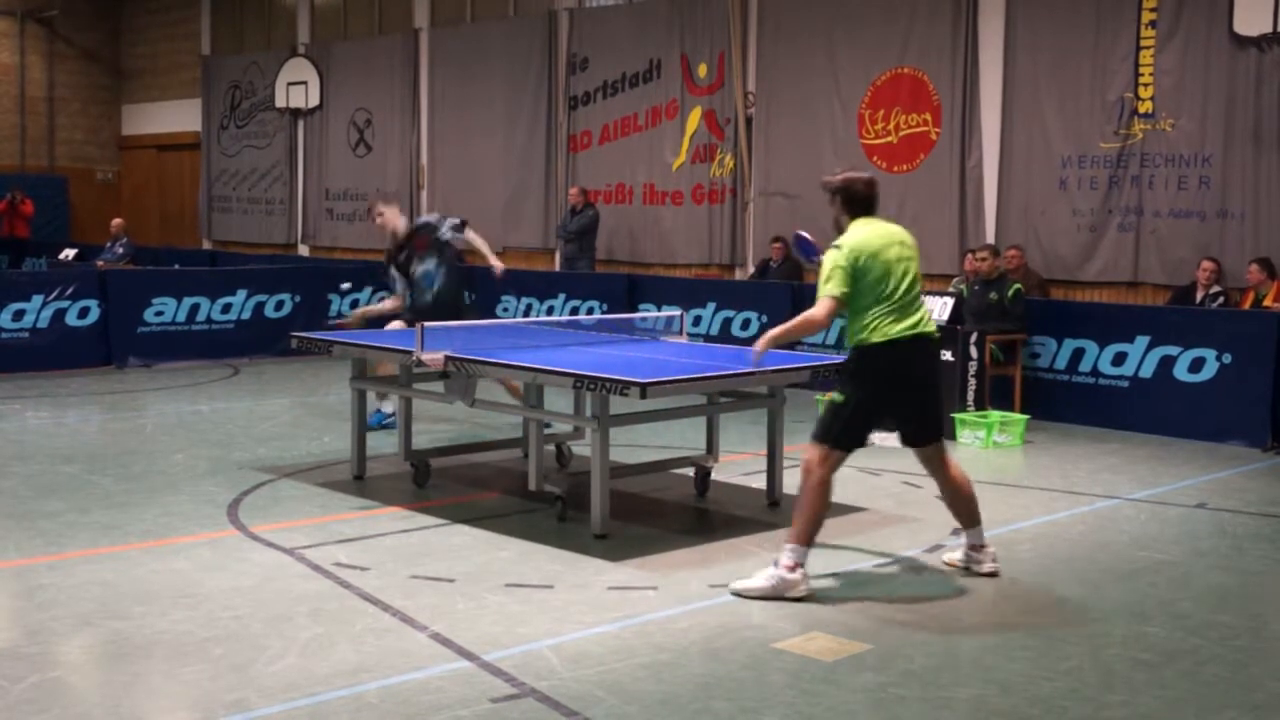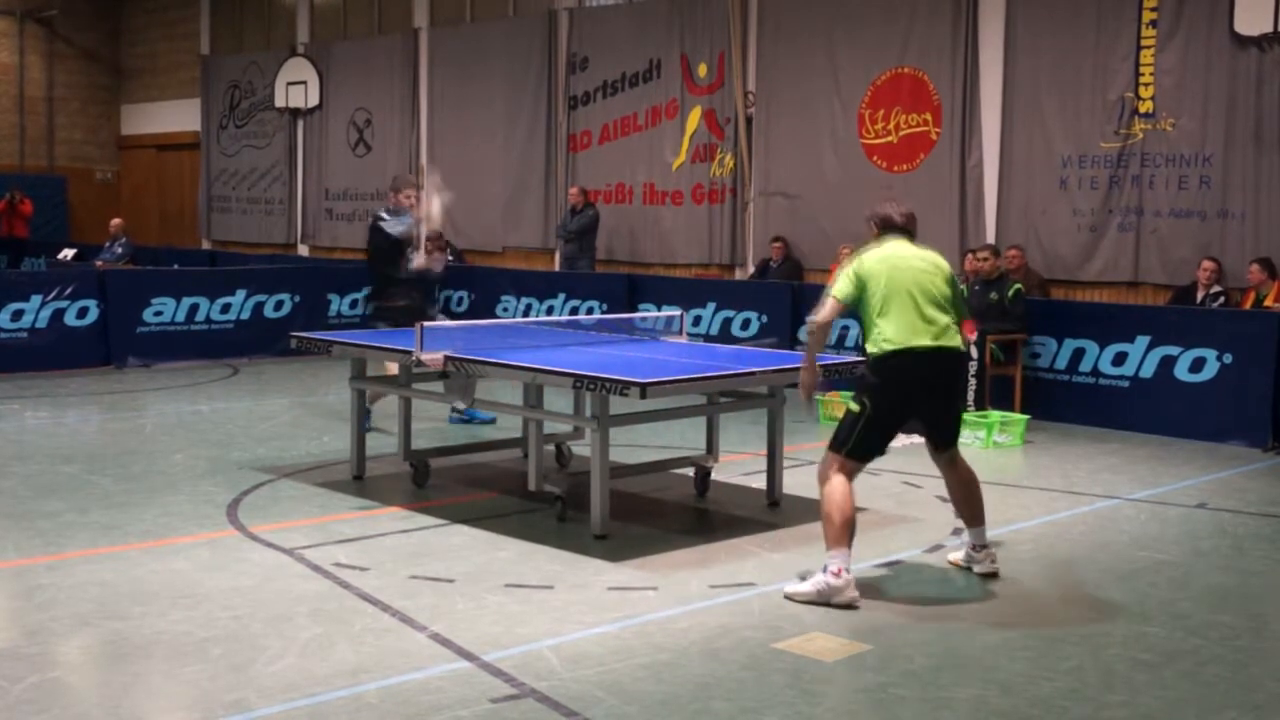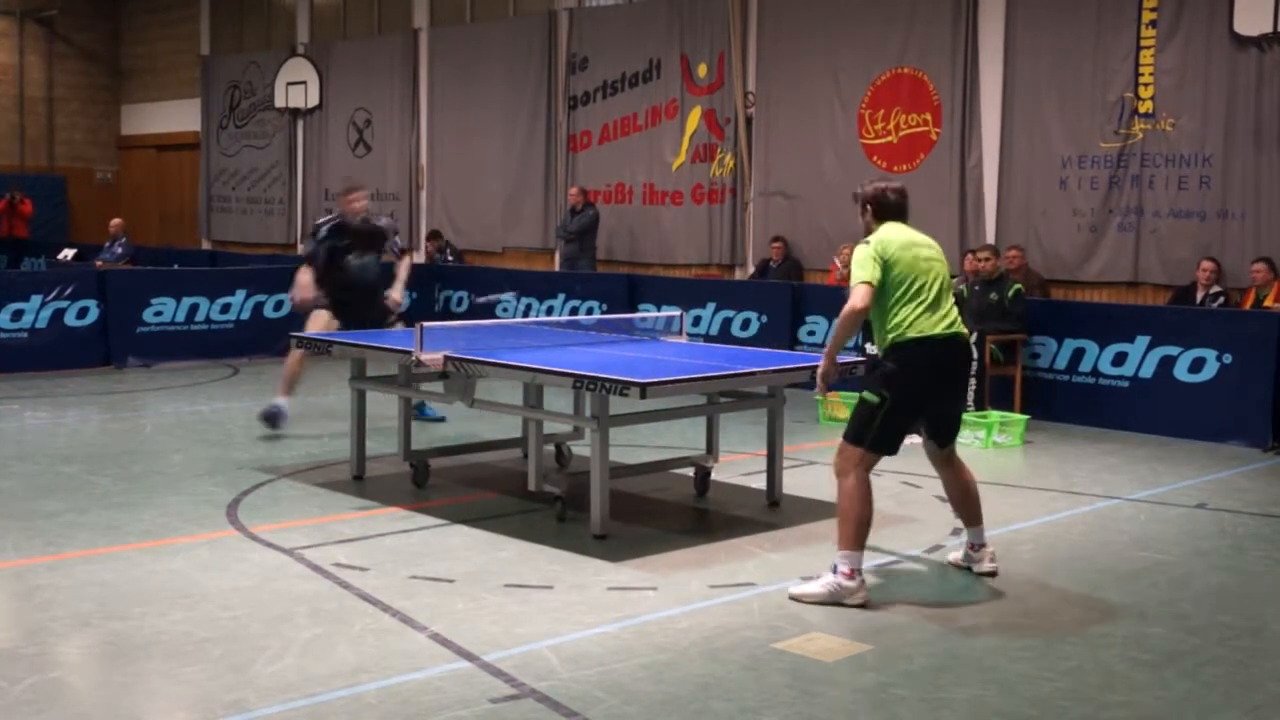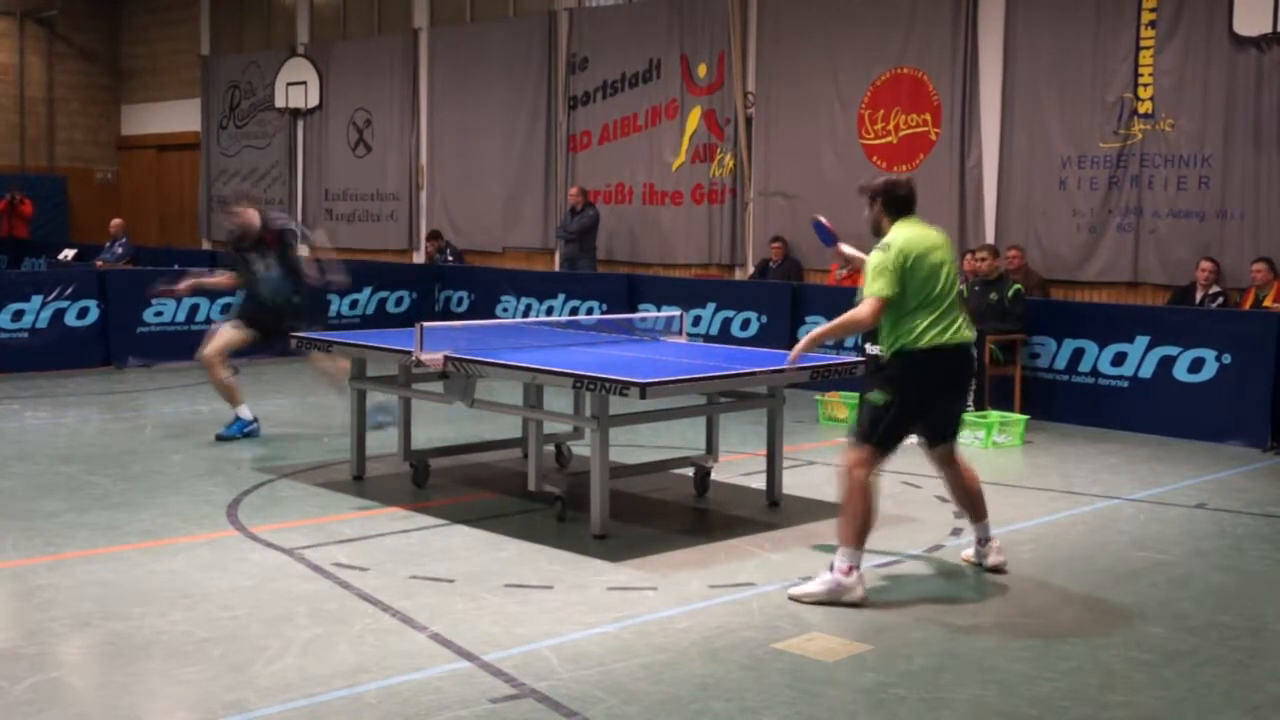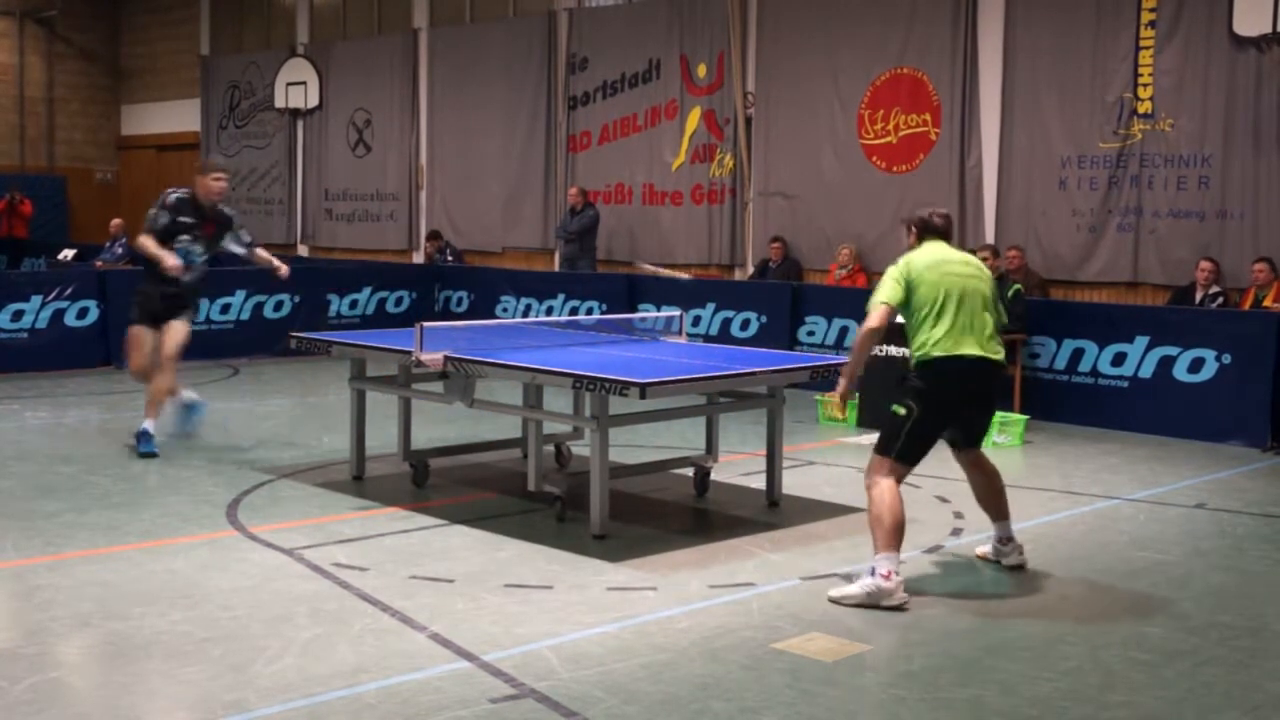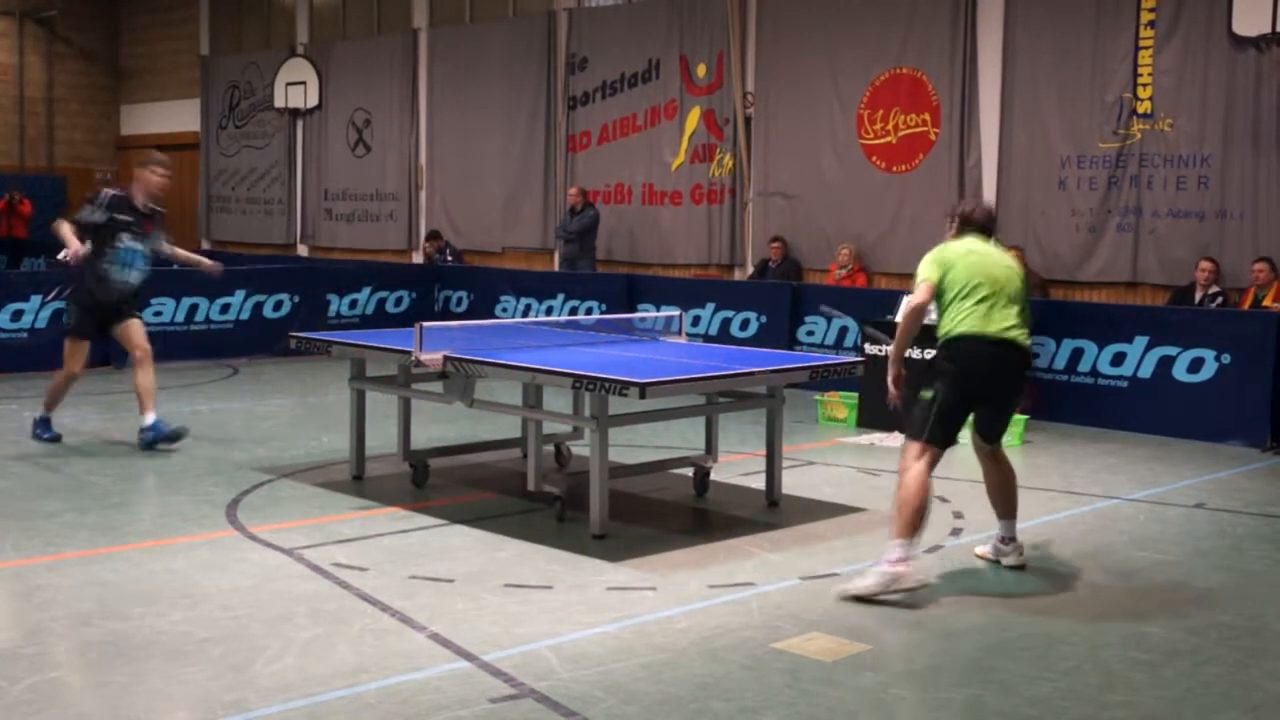
dt=0.3s
person 1, frame 1
left shoulder: (846, 247)
right shoulder: (904, 237)
left elbow: (822, 315)
left wrist: (774, 335)
left hip: (877, 359)
right hip: (921, 353)
left knee: (818, 461)
right knee: (936, 458)
left ankle: (790, 569)
right ankle: (979, 550)
person 1, frame 2
left shoulder: (863, 263)
right shoulder: (940, 263)
left elbow: (823, 319)
right elbow: (959, 321)
left wrist: (809, 366)
left hip: (895, 367)
right hip: (948, 363)
left knee: (835, 469)
right knee: (948, 455)
left ankle: (837, 575)
right ankle: (980, 550)
person 1, frame 3
left shoulder: (873, 245)
right shoulder: (929, 245)
left elbow: (859, 306)
left wrist: (829, 357)
left hip: (910, 357)
right hip: (954, 353)
left knee: (851, 462)
right knee: (943, 454)
left ankle: (848, 577)
right ankle: (978, 550)
person 1, frame 4
left shoulder: (890, 246)
right shoulder: (937, 238)
left elbow: (868, 315)
left wrist: (813, 338)
right wrist: (863, 261)
left hip: (916, 361)
right hip: (957, 357)
left knee: (858, 462)
right knee: (944, 453)
left ankle: (845, 574)
right ankle: (986, 545)
person 1, frame 5
left shoulder: (907, 265)
right shoulder: (979, 268)
left elbow: (875, 326)
left wrist: (847, 376)
left hip: (939, 372)
right hip: (987, 373)
left knee: (882, 472)
right knee: (969, 454)
left ankle: (885, 576)
right ankle: (1007, 544)
person 1, frame 6
left shoulder: (944, 253)
right shoulder: (1011, 264)
left elbow: (919, 302)
left wrist: (895, 361)
right wrist: (1013, 382)
left hip: (965, 352)
right hip: (1013, 357)
left knee: (917, 457)
right knee: (989, 446)
left ankle: (897, 562)
right ankle: (1008, 542)
person 2, frame 1
left shoulder: (429, 226)
right shoulder: (395, 257)
left elbow: (467, 233)
right elbow: (401, 302)
left wrist: (491, 259)
right wrist: (364, 312)
left hip: (453, 315)
right hip: (422, 316)
right ankle: (386, 412)
person 2, frame 2
left shoulder: (403, 231)
right shoulder: (382, 222)
right elbow: (415, 224)
left wrist: (429, 261)
left hip: (414, 308)
right hip: (389, 312)
right knee: (395, 376)
left ankle: (461, 408)
right ankle: (365, 408)
person 2, frame 3
left shoulder: (380, 228)
right shoulder: (327, 228)
left elbow: (403, 256)
right elbow: (308, 264)
left wrist: (398, 288)
right wrist: (302, 288)
left hip: (371, 300)
right hip: (335, 299)
right ankle: (280, 406)
person 2, frame 4
left shoulder: (280, 227)
right shoulder: (236, 240)
right elbow: (234, 280)
right wrist: (196, 283)
left hip: (289, 311)
right hip: (254, 310)
left knee: (327, 364)
right knee: (209, 356)
left ankle: (369, 407)
right ankle: (245, 418)
person 2, frame 5
left shoulder: (225, 219)
right shoulder: (173, 201)
left elbow: (249, 250)
right elbow: (142, 240)
left wrist: (276, 264)
right wrist: (164, 255)
left hip: (183, 297)
right hip: (152, 291)
left knee: (168, 355)
right knee: (139, 366)
left ankle: (147, 429)
right ankle: (187, 399)
person 2, frame 6
left shoulder: (154, 216)
right shoulder: (110, 199)
left elbow: (160, 248)
right elbow: (64, 224)
left wrist: (200, 261)
right wrist: (73, 242)
left hip: (122, 300)
right hip: (87, 295)
left knee: (142, 352)
right knee: (72, 370)
left ankle: (150, 425)
right ankle: (43, 419)
